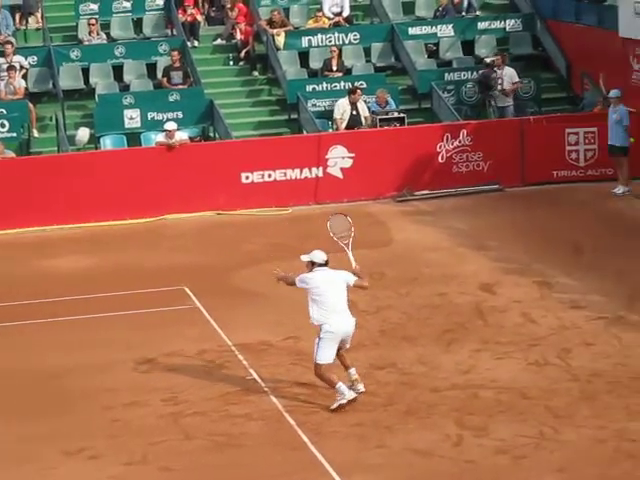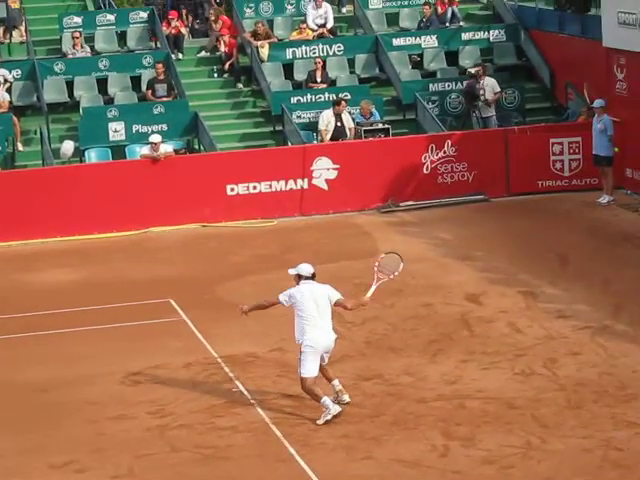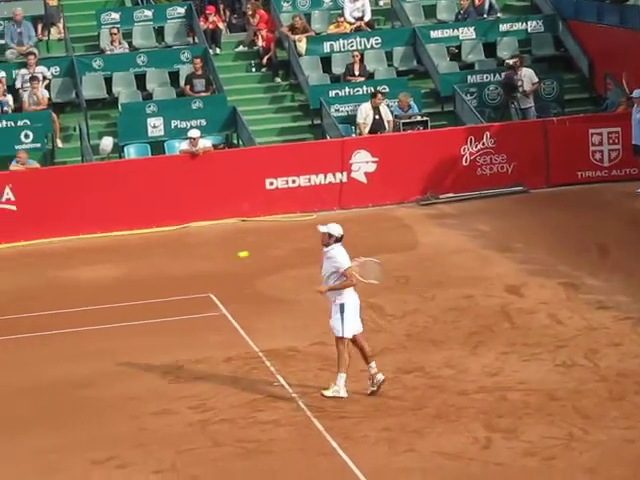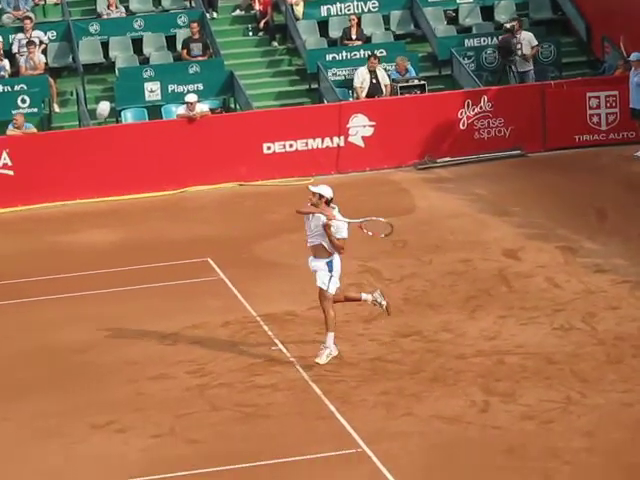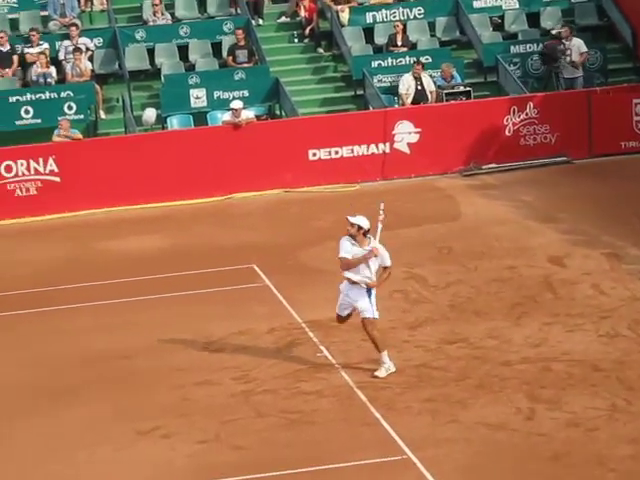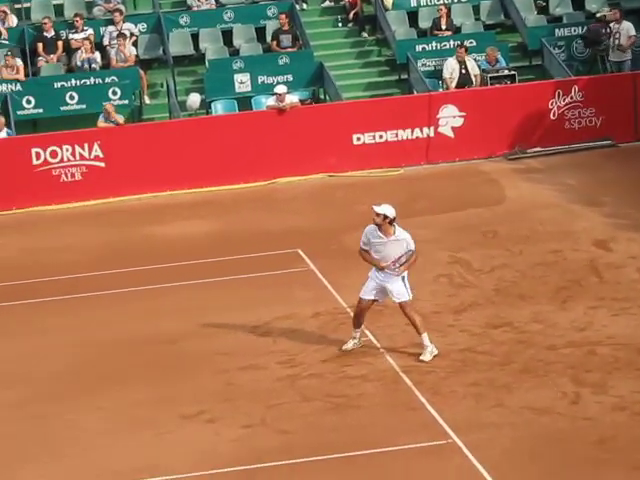
dt=0.2s
person 1, frame 1
left shoulder: (309, 278)
right shoulder: (341, 274)
left elbow: (290, 281)
right elbow: (365, 284)
left wrist: (280, 276)
right wrist: (359, 273)
left hip: (331, 327)
right hip: (348, 324)
left knee: (320, 371)
right knee: (339, 351)
left ankle: (344, 392)
right ankle: (356, 382)
person 1, frame 2
left shoulder: (294, 292)
right shoulder: (326, 289)
left elbow: (269, 303)
right elbow: (348, 306)
left wrist: (249, 308)
right wrist: (361, 302)
left hip: (311, 341)
right hip: (329, 339)
left knee: (308, 385)
right knee: (321, 365)
left ankle: (329, 406)
right ankle: (341, 394)
person 1, frame 3
left shoulder: (336, 254)
right shoulder: (332, 251)
left elbow: (351, 280)
right elbow: (348, 275)
left wrist: (329, 288)
left hip: (343, 303)
right hip: (342, 302)
left knee: (341, 343)
right knee: (357, 340)
left ankle: (339, 386)
right ankle: (375, 375)
person 1, frame 4
left shoulder: (339, 220)
right shoulder: (312, 208)
left elbow: (341, 248)
right elbow: (299, 210)
left wrist: (330, 232)
right wrist: (319, 210)
left hip: (328, 263)
right hip: (316, 261)
left knee: (326, 302)
right knee: (332, 299)
left ankle: (329, 346)
right ankle: (373, 297)
person 1, frame 5
left shoulder: (379, 249)
right shoulder: (345, 241)
left elbow: (388, 270)
right elbow: (344, 265)
left wrist: (377, 282)
right wrist: (366, 255)
left hip: (366, 291)
right hip: (348, 288)
left knee: (369, 327)
right knee: (341, 319)
left ankle: (386, 363)
right ankle: (356, 308)
person 1, frame 6
left shoulder: (403, 237)
right shoulder: (369, 231)
left elbow: (413, 255)
right elbow: (362, 252)
left wrist: (404, 268)
right wrist: (377, 263)
left hip: (396, 277)
right hip: (377, 275)
left knee: (408, 311)
right knee: (360, 309)
left ankle: (428, 347)
right ankle: (355, 339)
